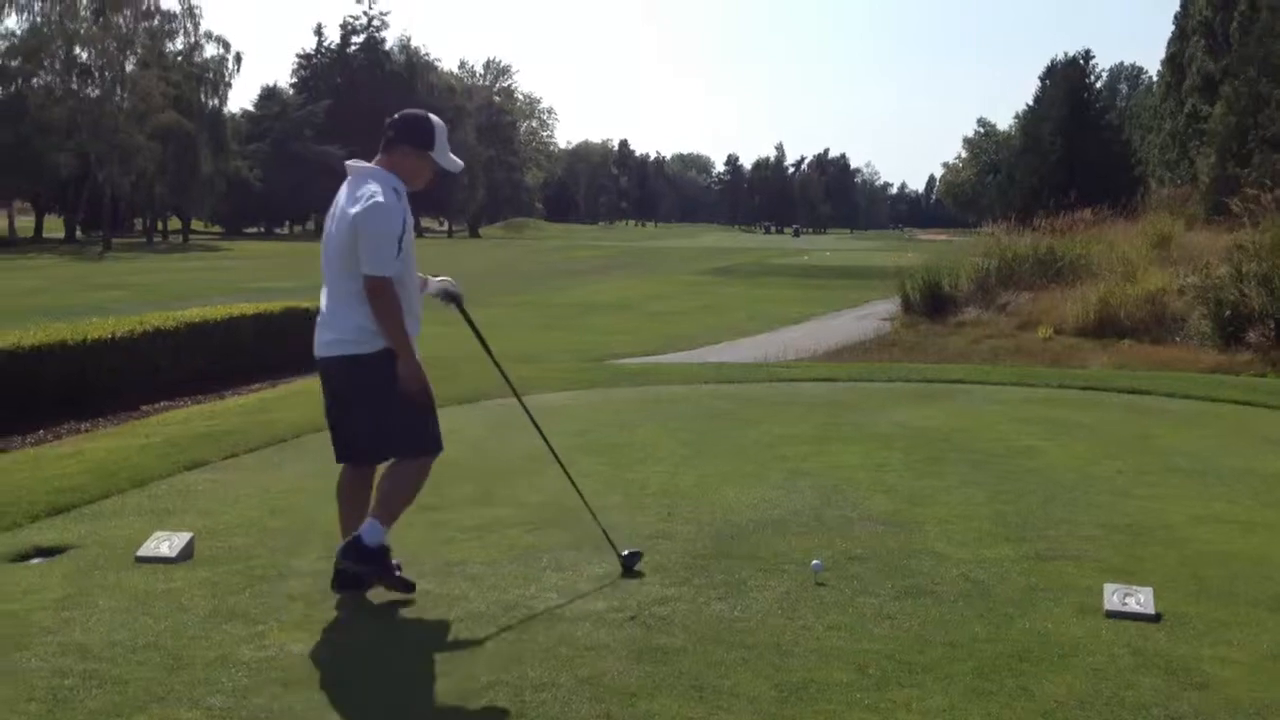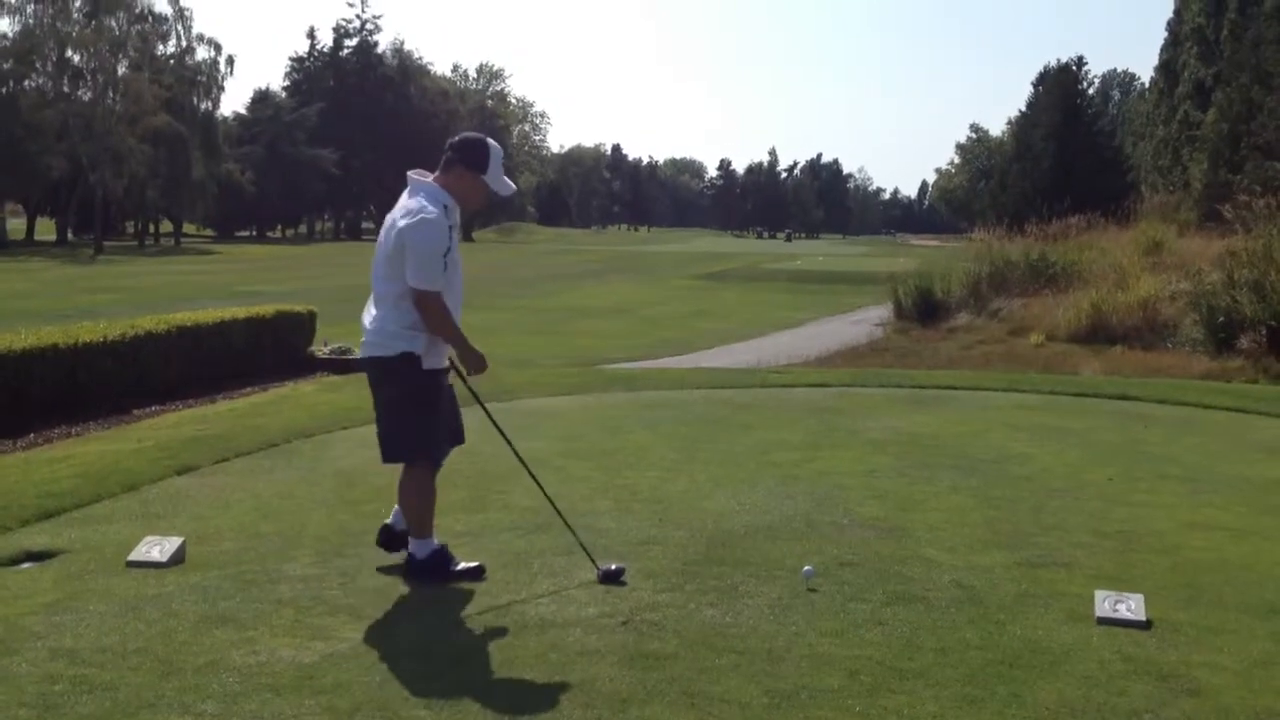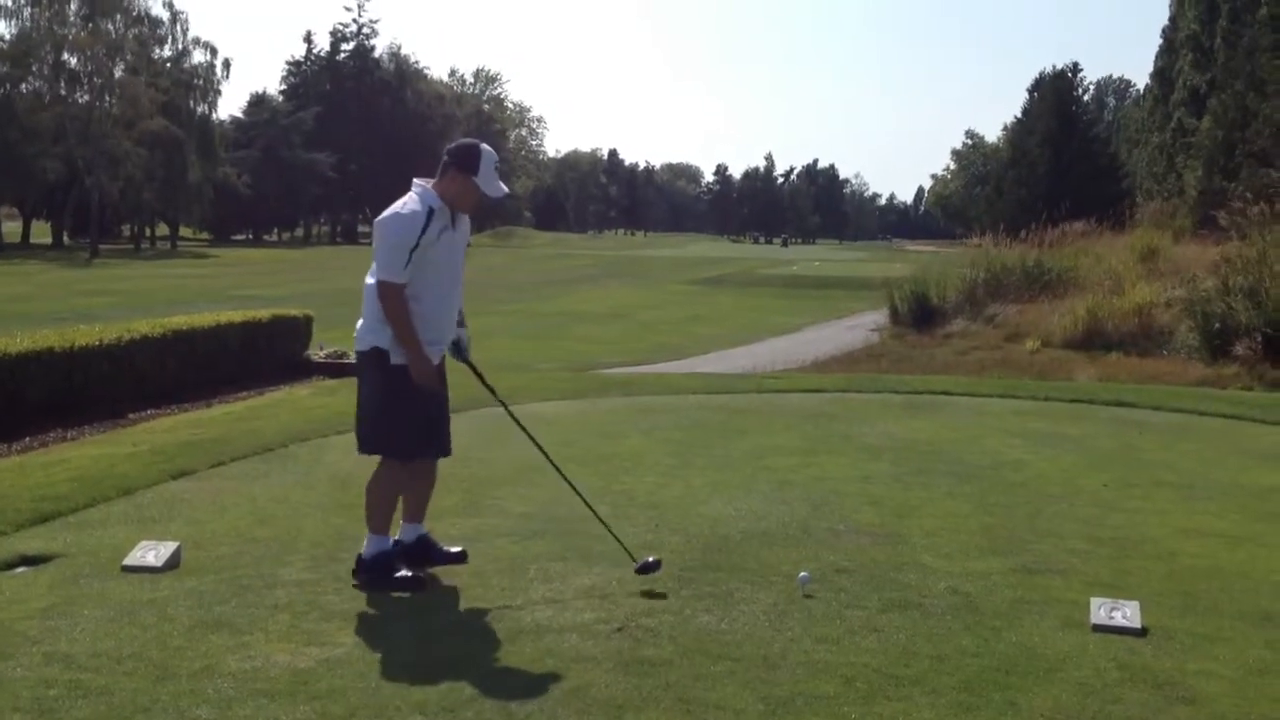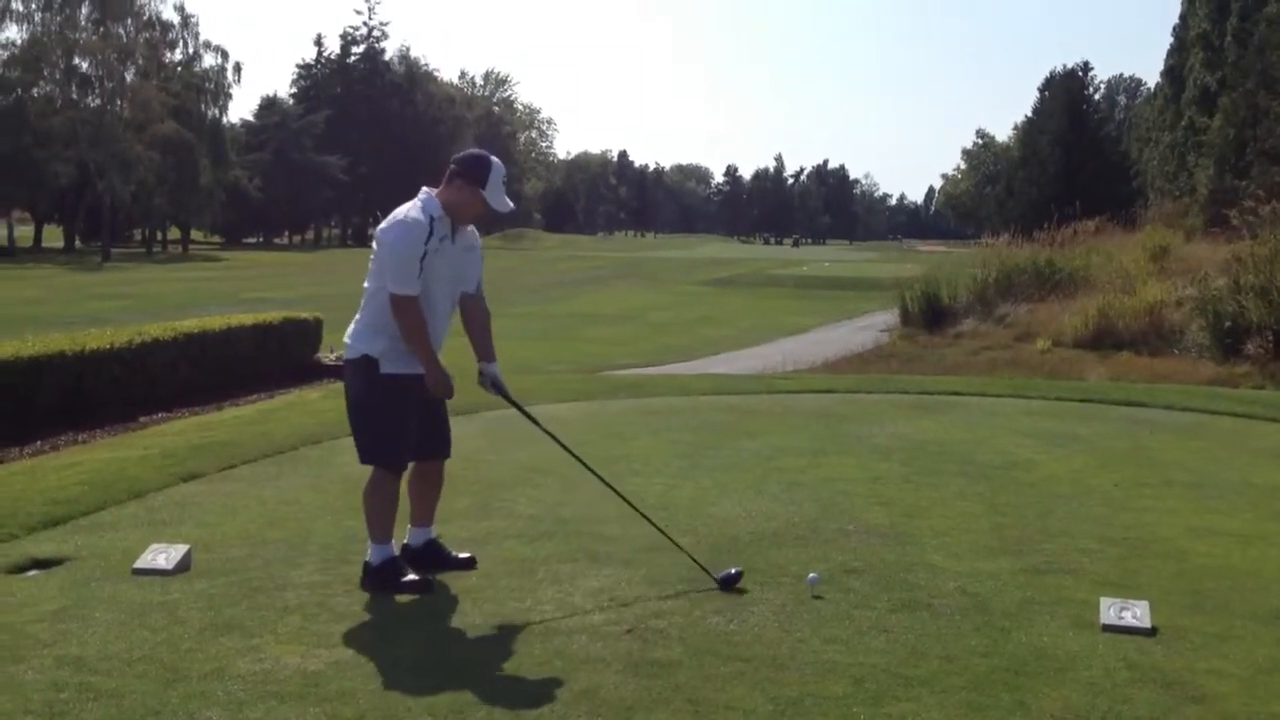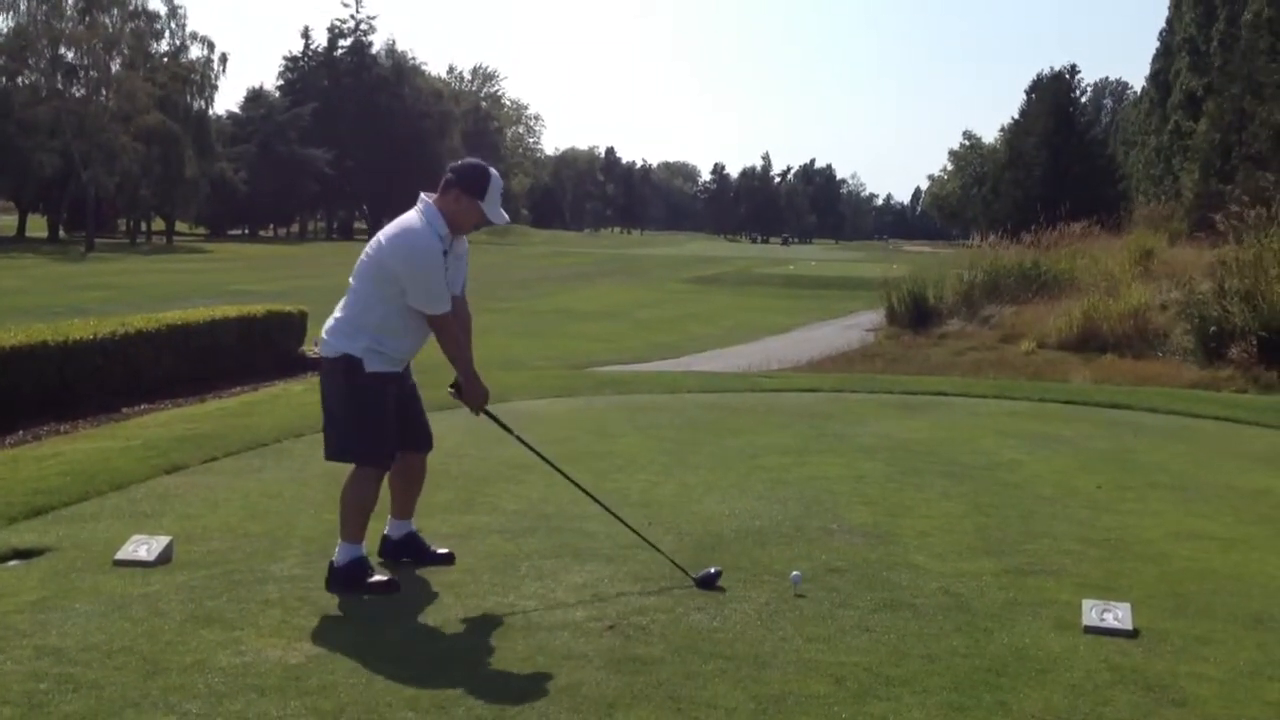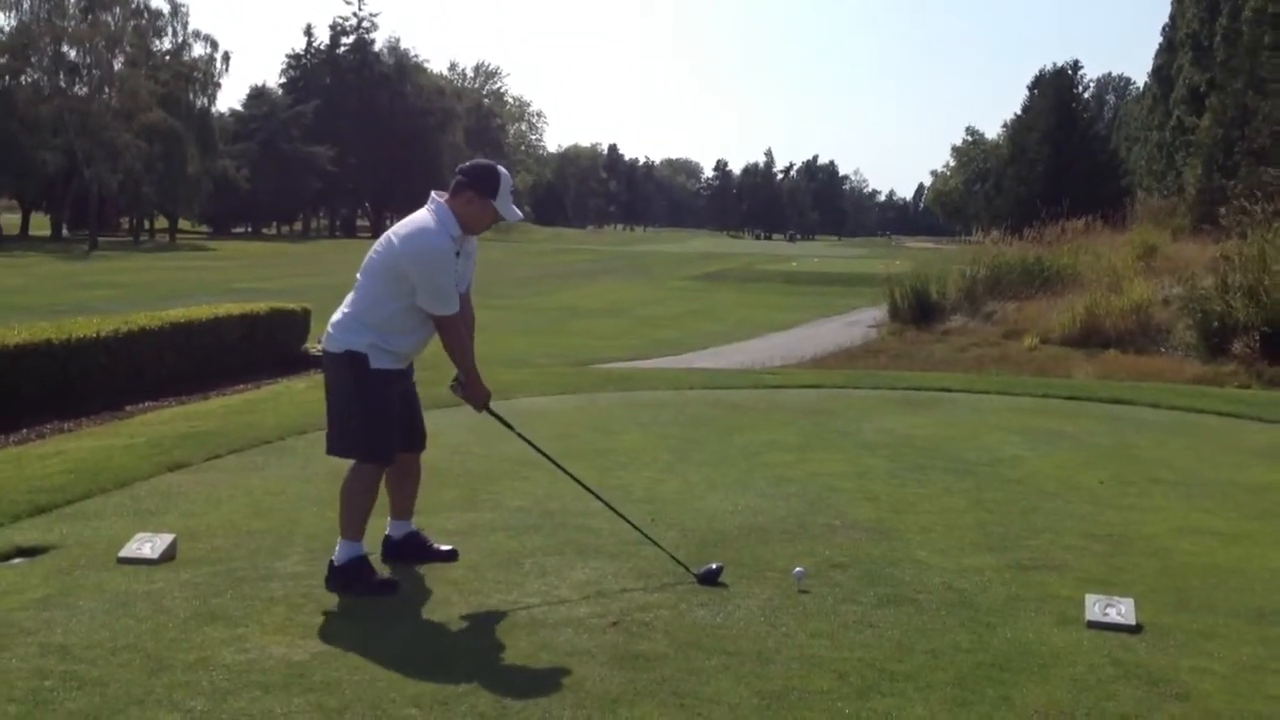
dt=0.7s
person 1, frame 1
left shoulder: (355, 190)
right shoulder: (383, 205)
right elbow: (379, 290)
left wrist: (426, 283)
right wrist: (407, 357)
left hip: (336, 348)
right hip: (372, 352)
left knee: (359, 458)
right knee: (418, 449)
left ankle: (354, 561)
right ankle: (367, 541)
person 1, frame 2
left shoulder: (431, 205)
right shoulder: (428, 221)
right elbow: (426, 301)
left wrist: (453, 349)
right wrist: (466, 350)
left hip: (412, 350)
right hip: (404, 354)
left knee: (433, 448)
right knee: (422, 456)
left ankle: (401, 526)
right ankle: (423, 555)
person 1, frame 3
left shoulder: (459, 219)
right shoulder: (406, 219)
right elbow: (390, 294)
left wrist: (457, 327)
right wrist: (414, 357)
left hip: (429, 354)
right hip: (392, 356)
left knee: (427, 453)
right knee: (398, 456)
left ankle: (412, 539)
right ankle: (374, 555)
person 1, frame 4
left shoulder: (467, 237)
right shoulder: (408, 227)
left elbow: (473, 302)
right elbow: (404, 306)
left wrist: (487, 362)
right wrist: (435, 368)
left hip: (418, 364)
right hip: (379, 360)
left knee: (431, 457)
right knee: (389, 464)
left ankle: (421, 544)
right ankle: (380, 562)
person 1, frame 5
left shoulder: (452, 238)
right shoulder: (418, 241)
left elbow: (458, 309)
right elbow: (441, 322)
left wrist: (467, 376)
right wrist: (470, 379)
left hip: (388, 358)
right hip: (356, 357)
left knee: (415, 447)
right knee: (372, 461)
left ankle: (398, 537)
right ankle: (347, 563)
person 1, frame 6
left shoulder: (459, 235)
right shoulder: (431, 242)
left elbow: (464, 309)
right elbow: (448, 323)
left wrist: (469, 375)
right wrist: (472, 381)
left hip: (390, 354)
right hip: (359, 353)
left knee: (408, 448)
right knee: (373, 458)
left ankle: (401, 535)
right ankle: (346, 561)
